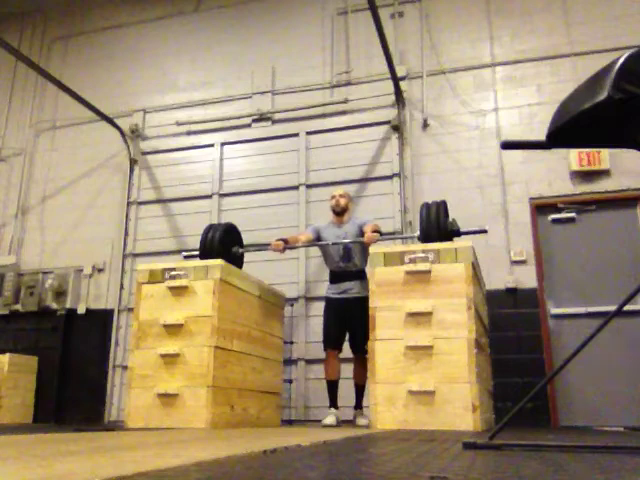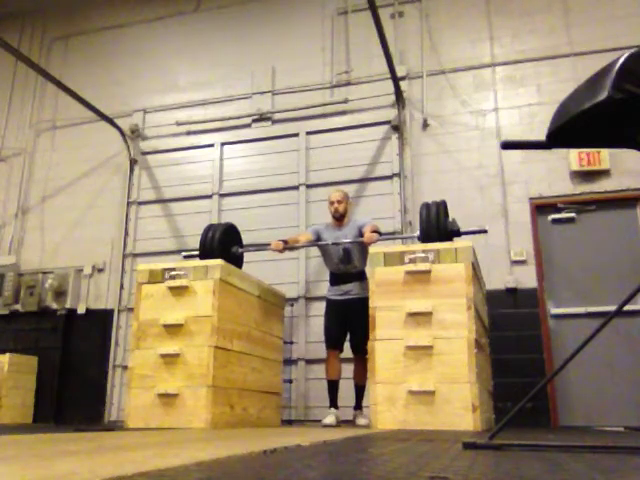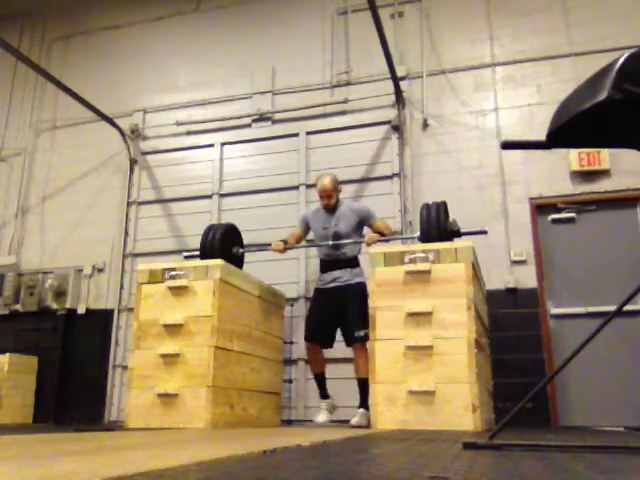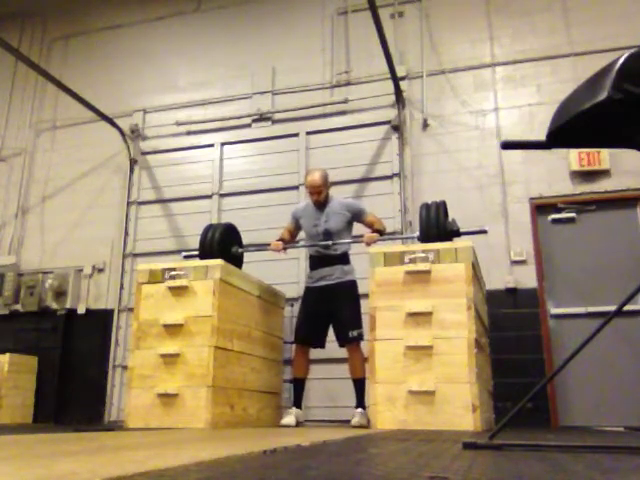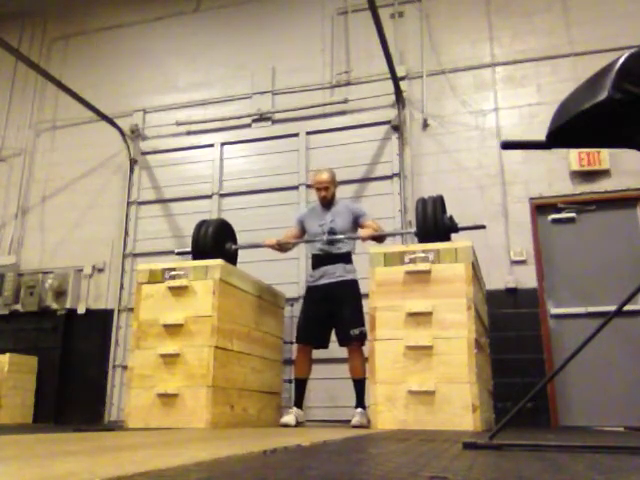
dt=1s
person 1, frame 1
left shoulder: (360, 224)
right shoulder: (321, 229)
left elbow: (372, 229)
right elbow: (302, 237)
left wrist: (373, 234)
right wrist: (284, 242)
left hip: (359, 295)
right hip: (334, 296)
left knee: (360, 353)
right knee: (331, 351)
left ankle: (358, 409)
right ankle: (333, 409)
person 1, frame 2
left shoulder: (359, 225)
right shoulder: (321, 230)
left elbow: (371, 229)
right elbow: (302, 238)
left wrist: (373, 234)
right wrist: (284, 243)
left hip: (360, 296)
right hip: (335, 297)
left knee: (361, 354)
right knee: (332, 351)
left ankle: (358, 409)
right ankle: (333, 408)
person 1, frame 3
left shoulder: (357, 210)
right shoulder: (310, 216)
left elbow: (387, 229)
right elbow: (295, 238)
left wrist: (376, 235)
right wrist: (282, 244)
left hip: (352, 284)
right hip: (324, 286)
left knee: (358, 343)
right knee: (312, 342)
left ankle: (363, 408)
right ankle: (325, 399)
person 1, frame 4
left shoulder: (348, 206)
right shoulder: (300, 211)
left elbow: (377, 223)
right elbow: (289, 232)
left wrist: (375, 233)
right wrist: (281, 242)
left hip: (342, 283)
right hip: (314, 285)
left knee: (352, 343)
right knee: (301, 344)
left ankle: (360, 408)
right ankle: (296, 408)
person 1, frame 5
left shoulder: (352, 209)
right shoulder: (306, 215)
left elbow: (379, 234)
right elbow: (288, 242)
left wrist: (371, 232)
right wrist: (276, 243)
left hip: (344, 282)
right hip: (316, 285)
left knee: (354, 344)
right knee: (303, 345)
left ankle: (360, 408)
right ankle: (297, 408)
